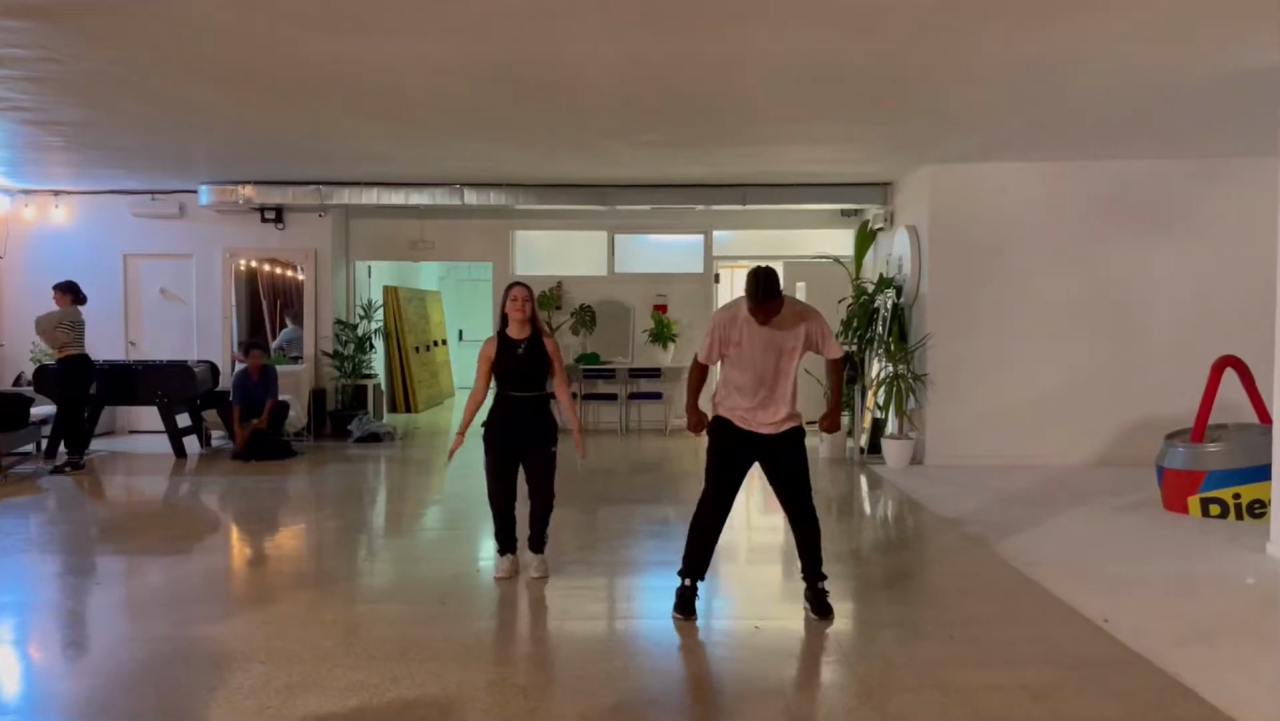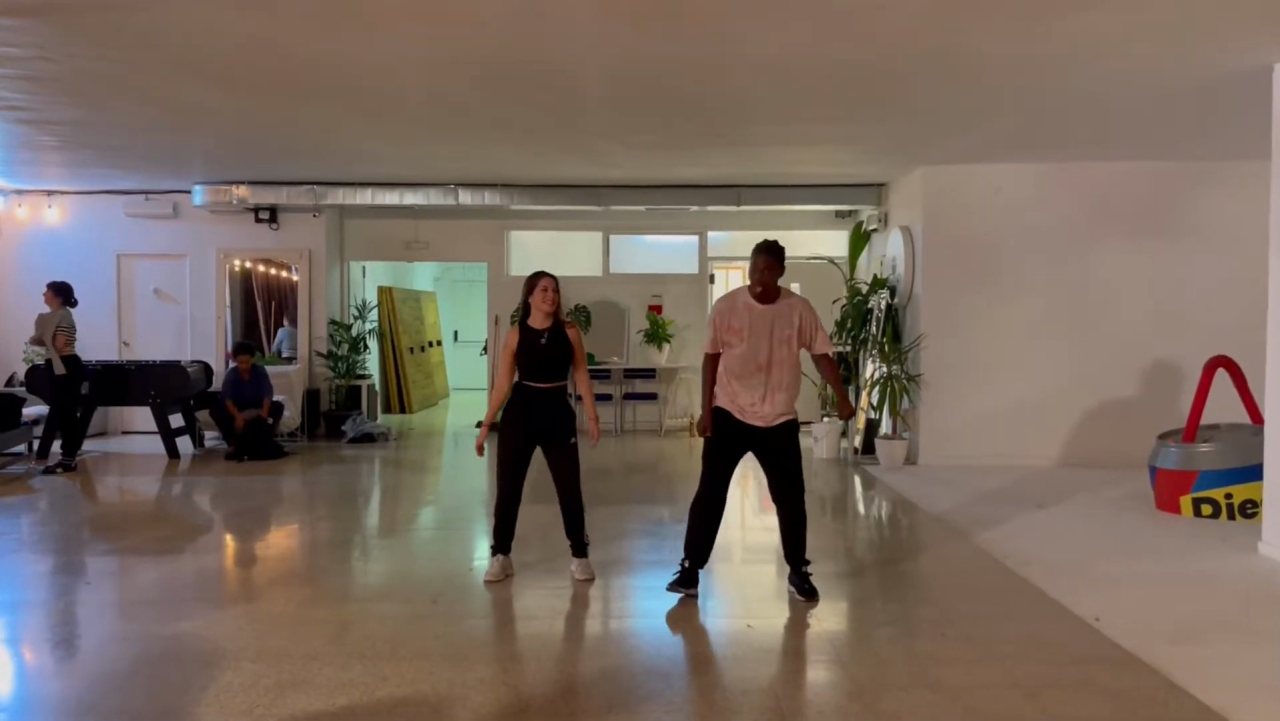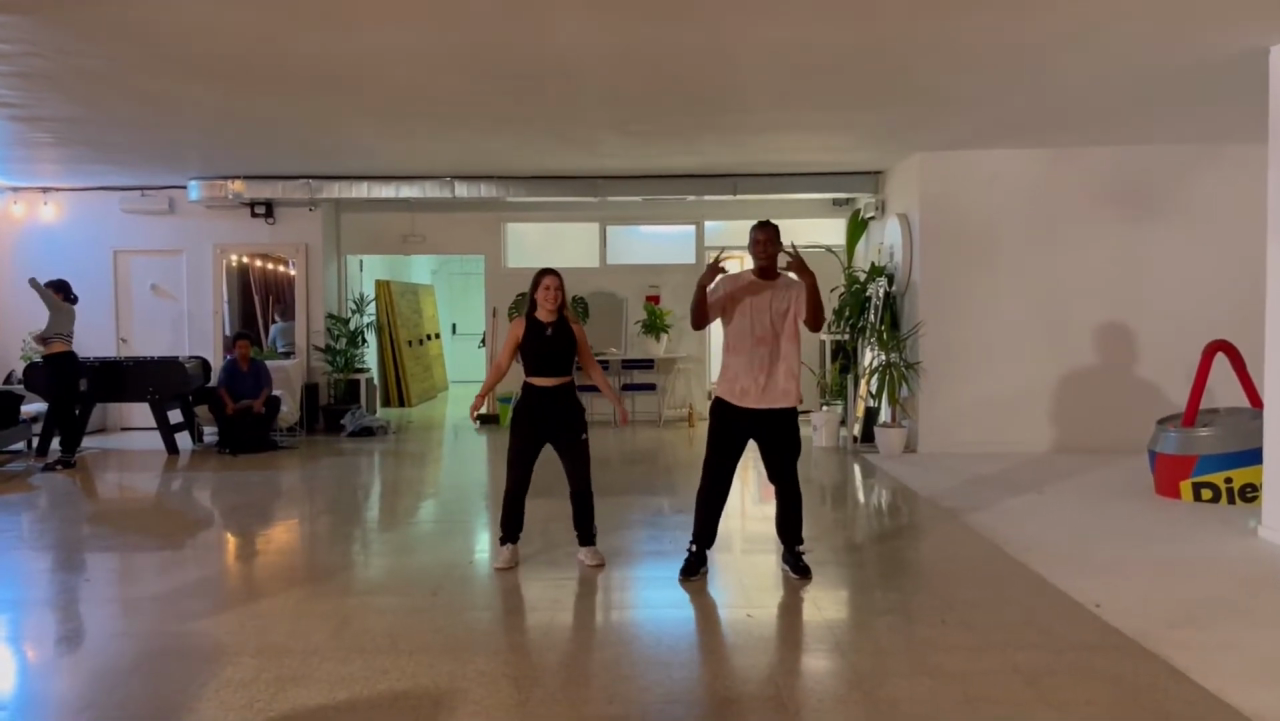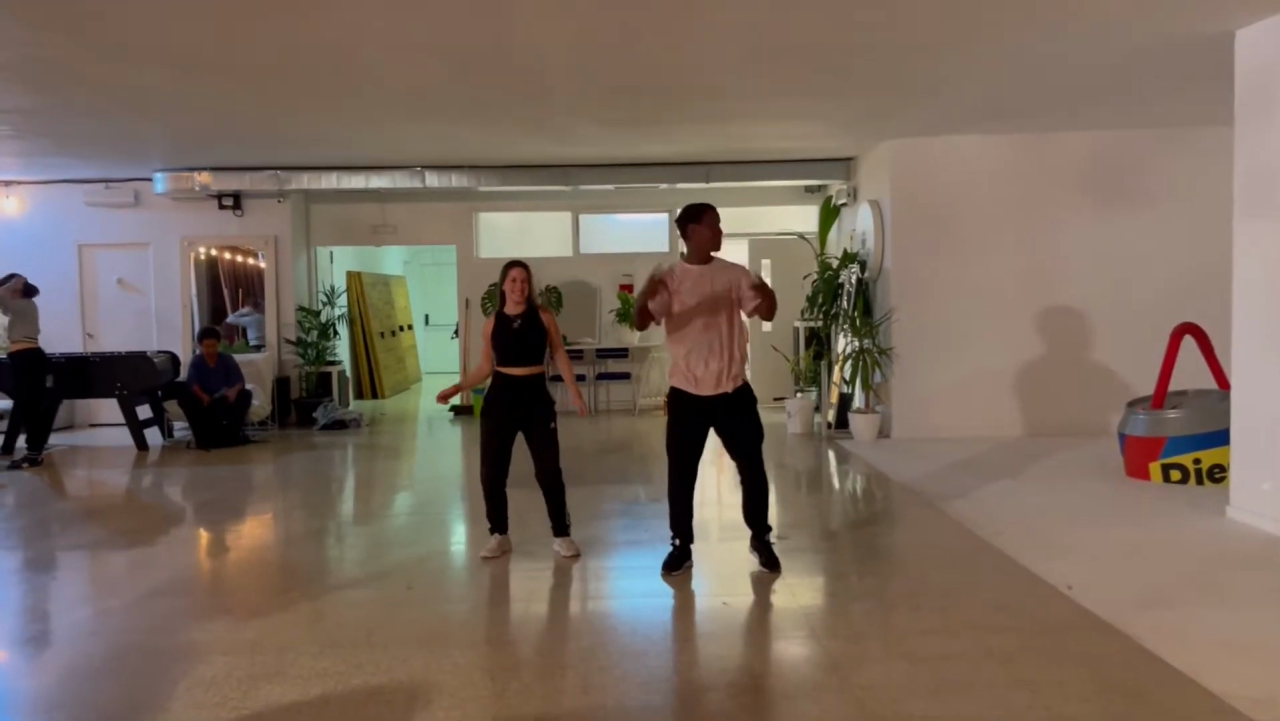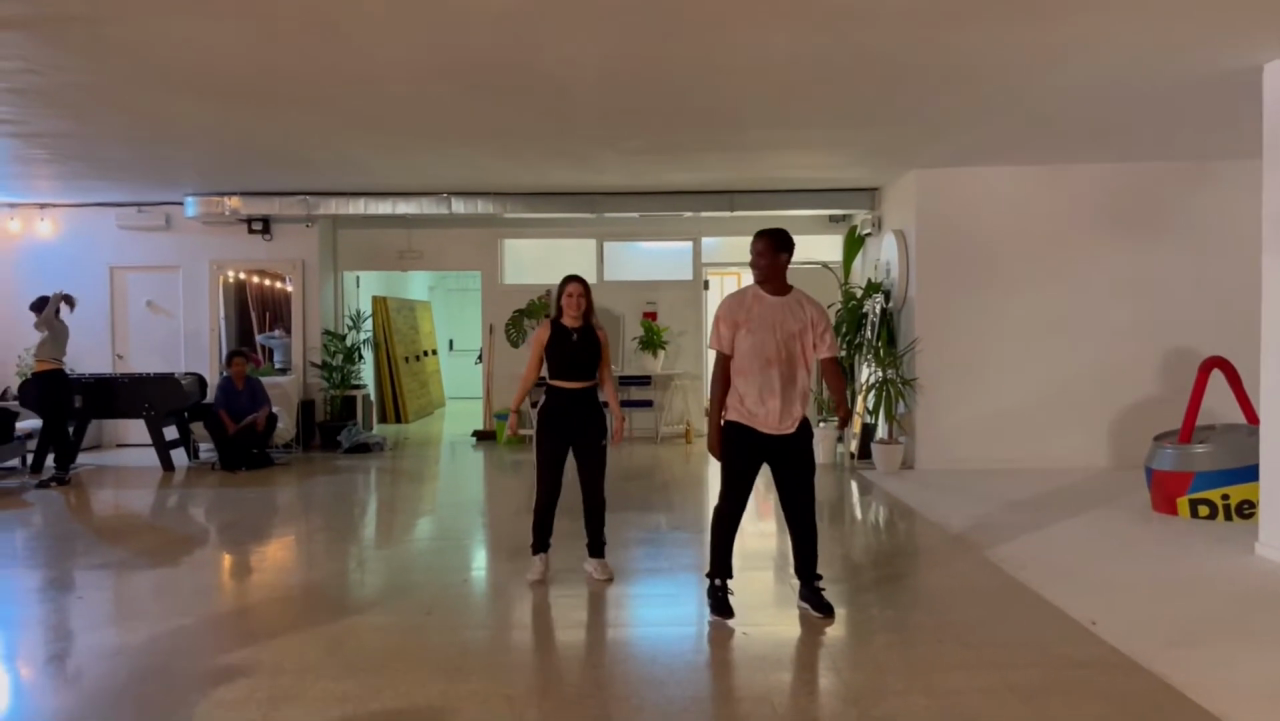
dt=1s
person 1, frame 1
left shoulder: (805, 317)
right shoulder: (727, 317)
left elbow: (835, 358)
right elbow: (701, 362)
left wrist: (834, 407)
right wrist: (692, 407)
left hip: (783, 428)
right hip: (731, 424)
left knee: (801, 508)
right knee: (713, 505)
left ankle: (815, 586)
right ankle: (688, 583)
person 1, frame 2
left shoulder: (799, 309)
right shoulder: (726, 306)
left elbow: (822, 355)
right elbow: (712, 356)
left wrist: (841, 396)
right wrist: (706, 409)
left hip: (779, 421)
right hip: (729, 415)
left knee: (792, 498)
right knee: (710, 493)
left ankle: (798, 571)
right ankle: (690, 568)
person 1, frame 3
left shoulder: (797, 288)
right shoulder: (730, 284)
left elbow: (816, 325)
right elbow: (697, 322)
left wrist: (808, 279)
right wrist: (702, 284)
left hip: (780, 403)
right hip: (731, 401)
left knee: (786, 482)
right knee: (714, 479)
left ankle: (792, 550)
right ankle: (698, 551)
person 1, frame 4
left shoulder: (734, 274)
right shoulder: (666, 278)
left elbow: (766, 313)
right elbow: (642, 323)
left wrist: (766, 298)
right wrist: (644, 297)
left hip: (733, 389)
right hip: (686, 391)
left knee: (752, 466)
right knee: (680, 473)
left ankle: (760, 538)
right ankle: (681, 545)
person 1, frame 5
left shoulder: (810, 310)
right shoulder: (734, 305)
left elbow: (828, 363)
right elbow: (722, 366)
left wrist: (841, 401)
right wrist: (715, 422)
left hip: (792, 427)
right hip: (743, 424)
left knee: (801, 508)
right knee: (730, 503)
left ankle: (809, 586)
right ankle: (717, 584)
person 2, frame 1
left shoulder: (546, 342)
right shoulder: (493, 345)
left elbow: (561, 388)
right elbow: (479, 391)
left wrist: (575, 427)
right wrist: (461, 432)
left hip: (539, 423)
right hip: (502, 424)
left knee: (543, 495)
right knee: (501, 495)
left ankle: (537, 551)
right ankle: (506, 553)
person 2, frame 2
left shoulder: (569, 332)
right shoulder: (515, 335)
left elbow: (581, 376)
right elbow: (503, 383)
left wrist: (592, 417)
right wrist: (486, 424)
left hip: (558, 412)
right hip: (521, 412)
left knee: (569, 488)
right knee: (508, 487)
left ankle: (579, 556)
right ankle: (501, 556)
person 2, frame 3
left shoulder: (573, 327)
right shoulder: (520, 326)
left elbow: (591, 366)
right elbow: (501, 364)
left wrist: (615, 398)
right wrist: (482, 394)
left hip: (567, 407)
right hip: (531, 406)
left knee: (581, 481)
right knee: (516, 480)
left ankle: (587, 544)
right ankle: (508, 545)
person 2, frame 4
left shoulder: (543, 317)
right shoulder: (493, 322)
left elbow: (560, 356)
right elbow: (486, 366)
left wrist: (574, 390)
right wrist: (457, 388)
left hip: (535, 396)
right hip: (500, 398)
left knee: (549, 471)
right knee: (491, 472)
left ankle: (562, 535)
right ankle: (499, 535)
person 2, frame 5
left shoulder: (597, 334)
right shoulder: (546, 331)
left elbow: (606, 378)
right elbow: (531, 374)
left wrist: (618, 415)
right wrist: (514, 410)
left hip: (589, 411)
right hip: (555, 410)
left knee: (593, 489)
right knee: (547, 487)
left ankle: (596, 556)
right ankle: (539, 554)
person 3, frame 1
left shoulder: (67, 315)
right shoulder: (73, 314)
left elbow: (56, 342)
left wrist: (44, 332)
right wrist: (49, 333)
left hip: (73, 366)
right hip: (77, 365)
left knee: (67, 412)
right knee: (74, 413)
left ankle: (74, 458)
right ankle: (76, 457)
person 3, frame 2
left shoulder: (62, 316)
right shoulder: (54, 315)
left elbow: (59, 345)
left wrist: (43, 340)
right wrist: (39, 340)
left hip: (67, 368)
right hip: (59, 368)
left knee: (65, 413)
right knee: (61, 413)
left ankle: (68, 460)
right ankle: (68, 458)
person 3, frame 3
left shoulder: (65, 309)
right shoulder: (57, 313)
left elbow: (46, 297)
right elbow: (49, 338)
left wrist: (34, 284)
right wrist: (39, 338)
left hip: (62, 362)
right hip: (57, 363)
left knee: (62, 410)
right knee: (62, 410)
left ankle: (67, 457)
right ankle: (68, 455)
person 3, frame 4
left shoulder: (23, 305)
right shoulder: (25, 305)
left hip: (26, 359)
right hip: (28, 359)
left knee: (28, 407)
right knee: (29, 407)
left ankle: (34, 454)
right ankle: (35, 452)
person 3, frame 5
left shoulder: (59, 328)
right shoulder: (52, 329)
left elbow: (47, 318)
right elbow: (39, 324)
left wrist: (55, 300)
right wrist: (56, 300)
left hip: (52, 379)
right hip: (46, 380)
left knee: (55, 426)
right knee: (53, 426)
left ankle: (62, 473)
right ankle: (62, 471)
